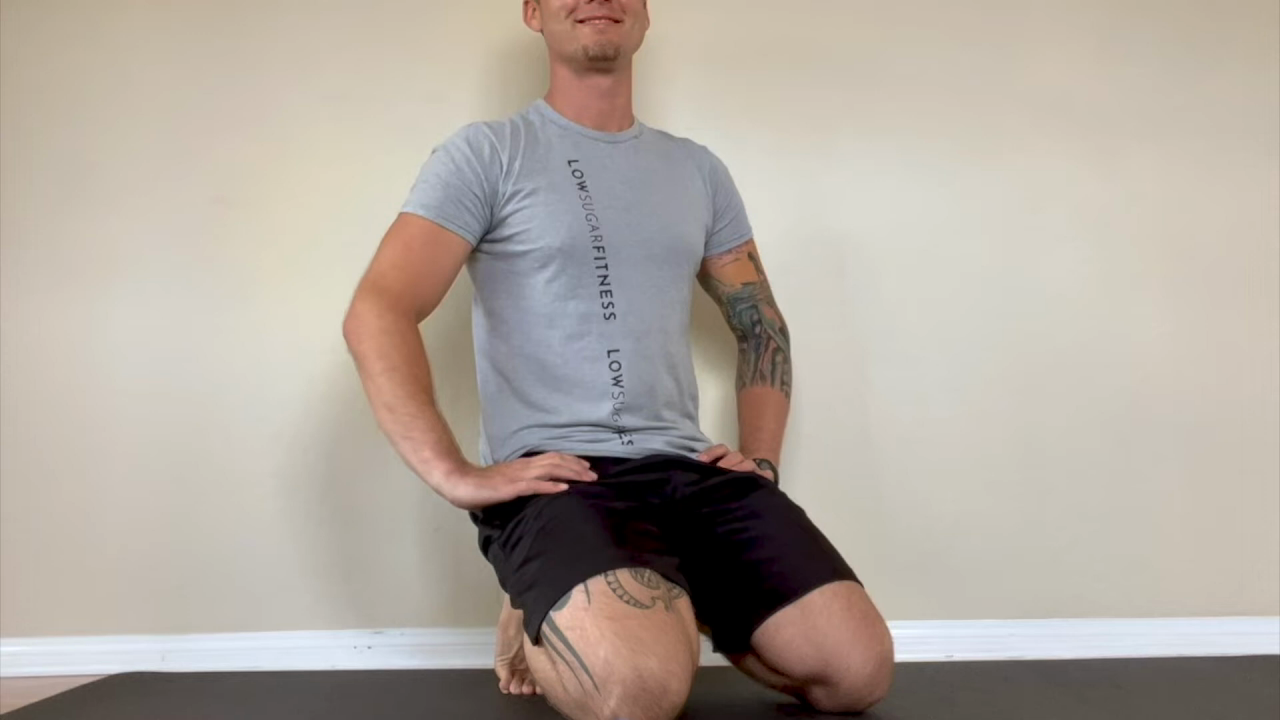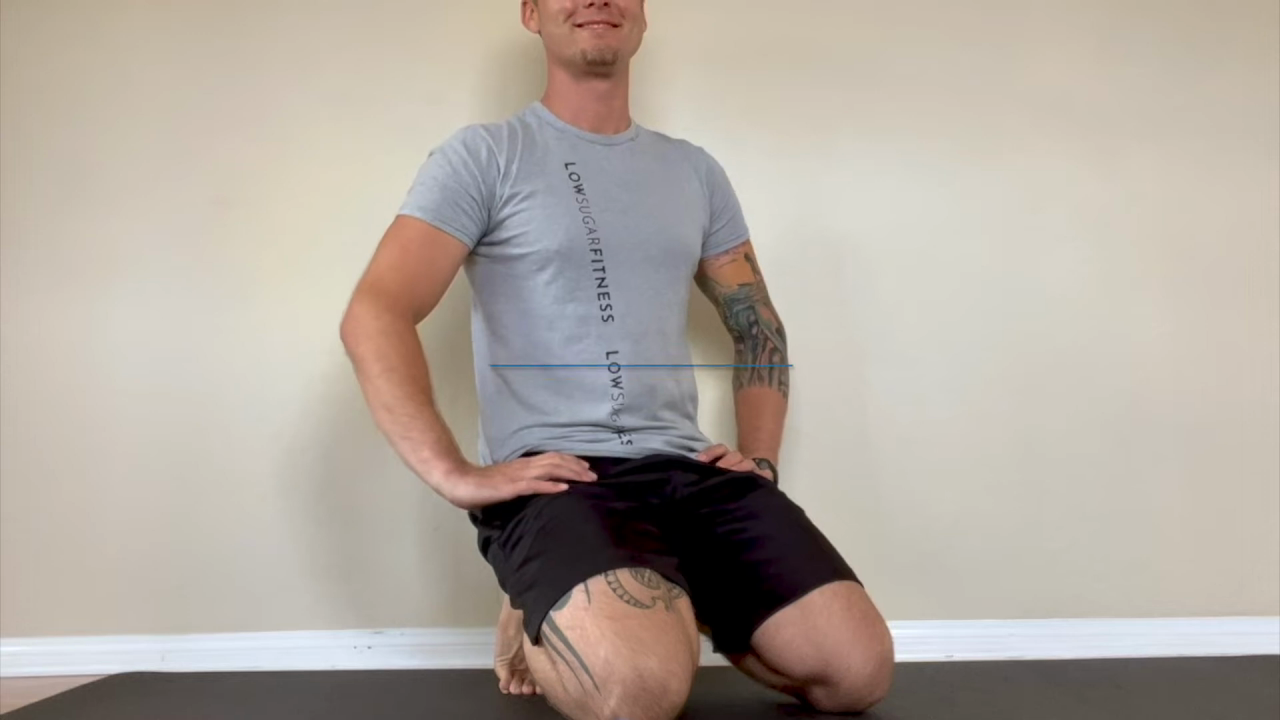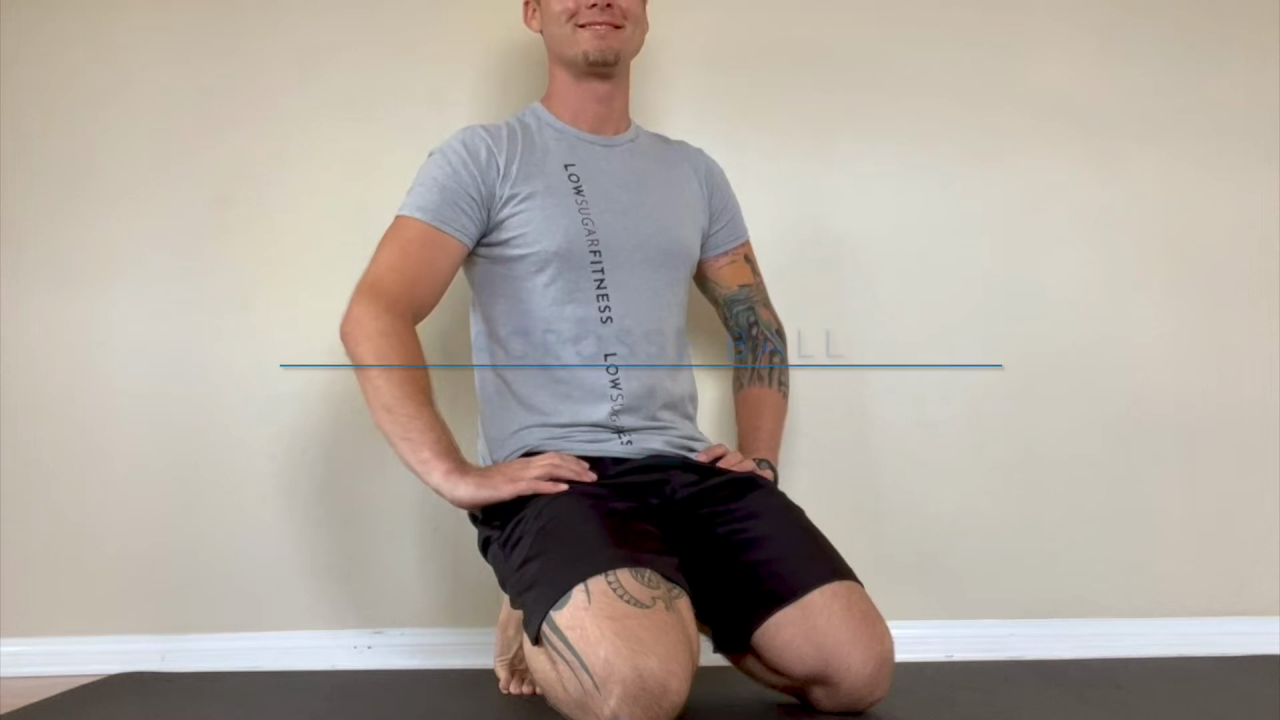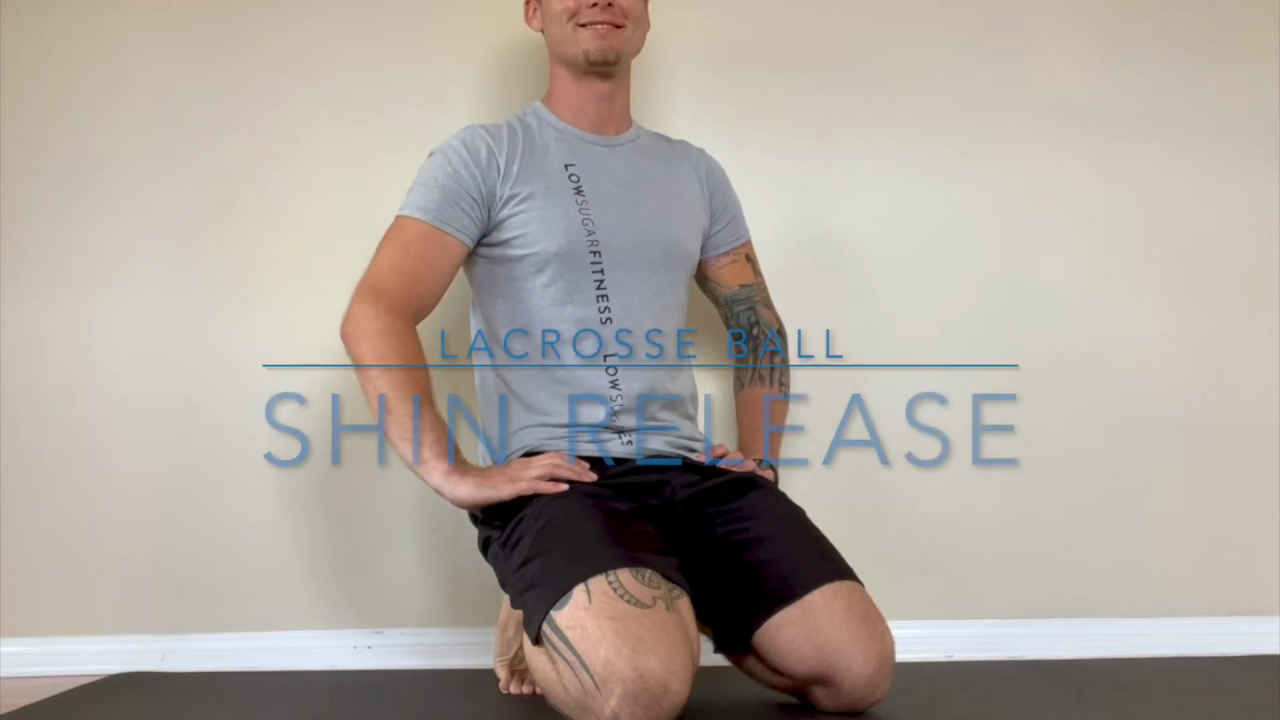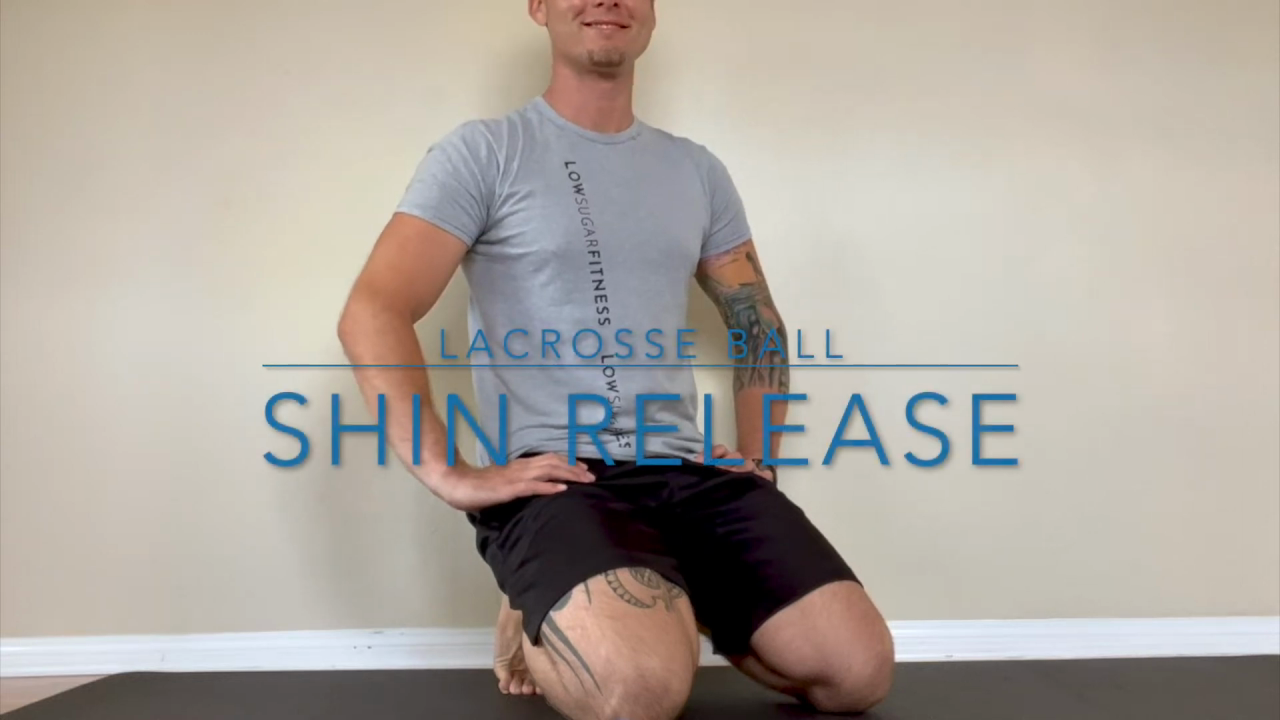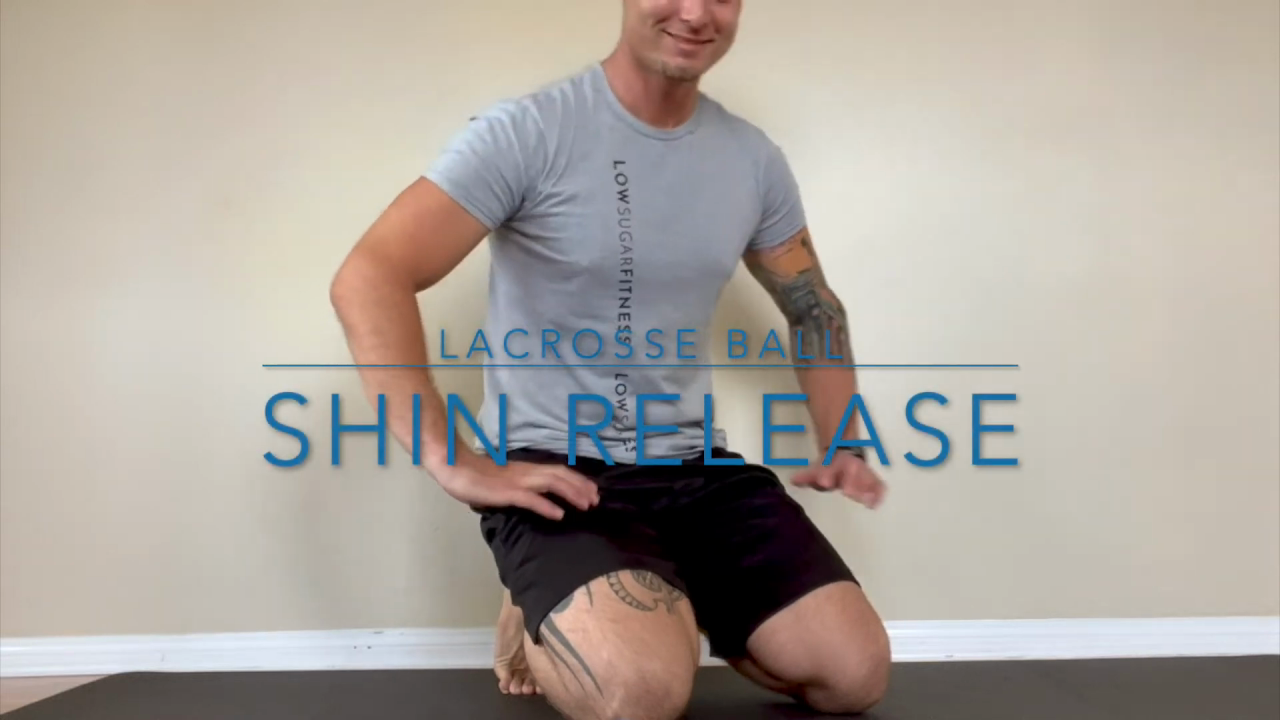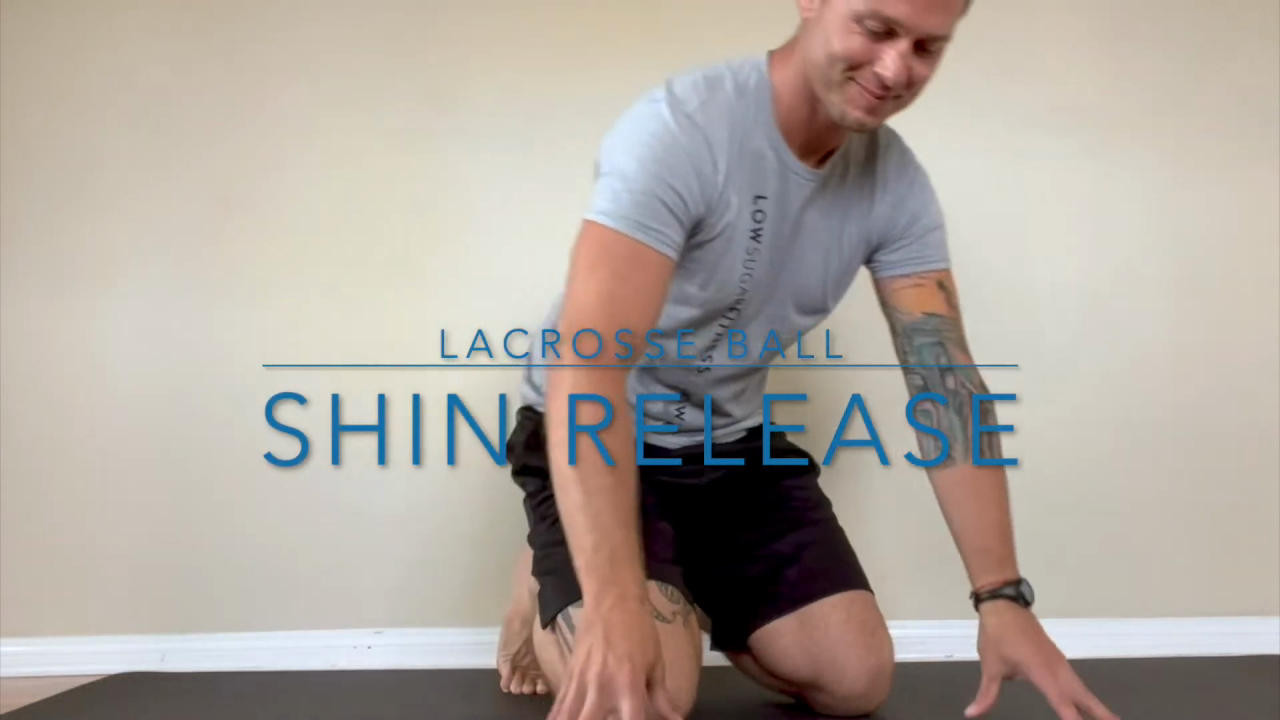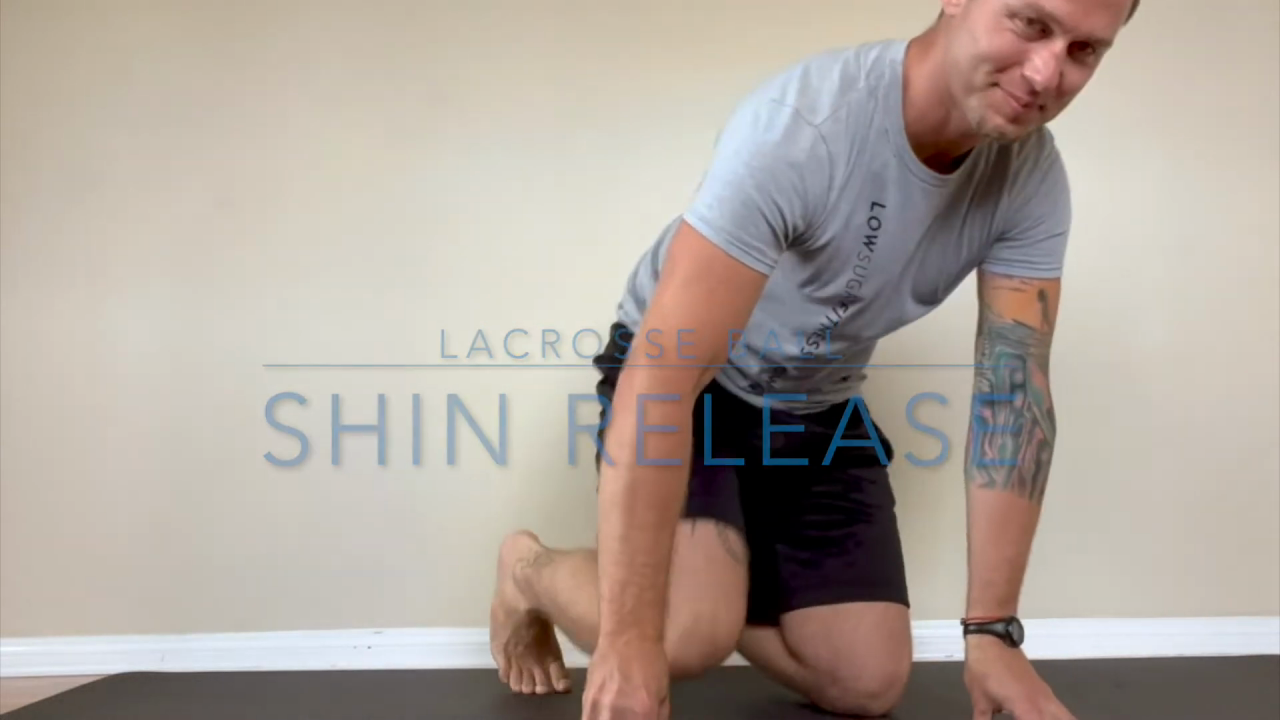
dt=0.5s
person 1, frame 1
left shoulder: (697, 169)
right shoulder: (487, 153)
left elbow: (761, 326)
right elbow: (376, 314)
left wrist: (761, 459)
right wrist: (456, 474)
left hip: (688, 467)
right hip: (554, 475)
left ankle: (670, 605)
right ankle: (544, 619)
person 1, frame 2
left shoulder: (694, 171)
right shoulder: (484, 156)
left elbow: (758, 327)
right elbow: (374, 317)
left wrist: (759, 460)
right wrist: (455, 475)
left hip: (690, 468)
right hip: (553, 473)
left ankle: (674, 603)
right ankle: (545, 622)
person 1, frame 3
left shoulder: (693, 172)
right shoulder: (483, 157)
left elbow: (758, 328)
right elbow: (374, 318)
left wrist: (760, 458)
right wrist: (455, 474)
left hip: (688, 468)
right hip: (553, 475)
left ankle: (669, 604)
right ankle: (542, 619)
person 1, frame 4
left shoulder: (695, 171)
right shoulder: (484, 155)
left elbow: (758, 327)
right elbow: (375, 317)
left wrist: (760, 459)
right wrist: (454, 474)
left hip: (690, 469)
right hip: (553, 475)
left ankle: (665, 602)
right ankle: (545, 619)
person 1, frame 5
left shoulder: (697, 170)
right shoulder: (483, 153)
left elbow: (759, 325)
right elbow: (372, 315)
left wrist: (757, 457)
right wrist: (449, 473)
left hip: (688, 470)
right hip: (551, 477)
left ankle: (670, 603)
right ankle: (542, 619)
person 1, frame 6
left shoulder: (753, 159)
right shoulder: (529, 132)
left elbow: (815, 312)
right elbow: (369, 280)
left wrist: (838, 445)
right wrist: (450, 460)
left hip: (698, 468)
right hip: (555, 472)
left ankle: (670, 600)
right ankle: (546, 619)
person 1, frame 7
left shoulder: (899, 184)
right shoulder: (678, 127)
left elbow: (945, 380)
right elbow: (583, 361)
left wrist: (1002, 597)
right wrist: (617, 600)
left hip: (738, 446)
right hip: (597, 439)
left ankle: (686, 593)
right ankle: (553, 592)
person 1, frame 8
left shoulder: (1034, 178)
right shoulder: (799, 125)
left elbow: (1014, 397)
right elbow: (661, 374)
left wrist: (992, 630)
right wrist: (629, 635)
left hip: (820, 410)
right hip: (690, 382)
right knee: (689, 634)
left ankle: (690, 588)
right ankle: (533, 573)
